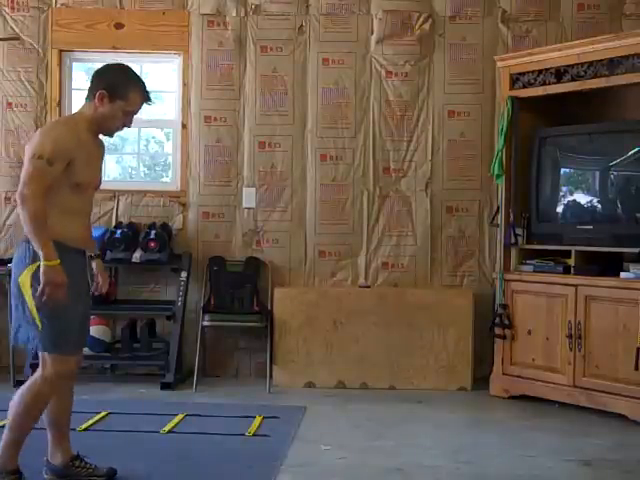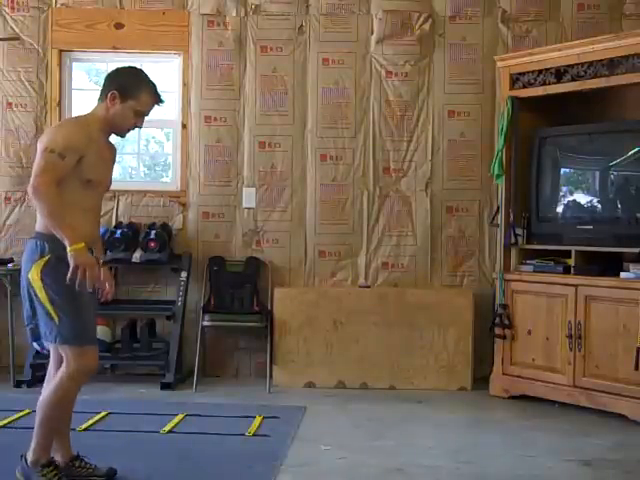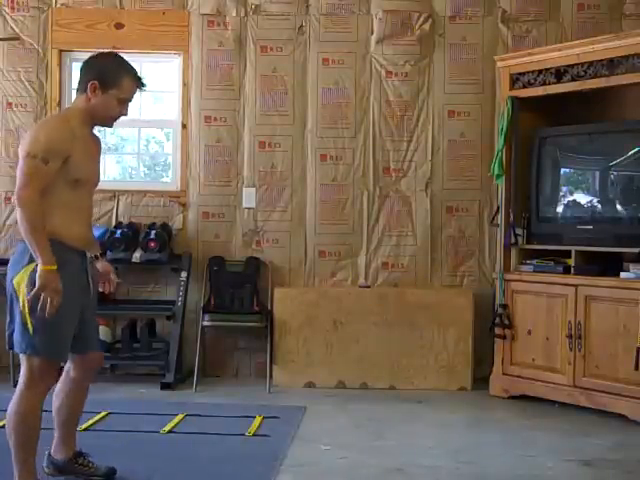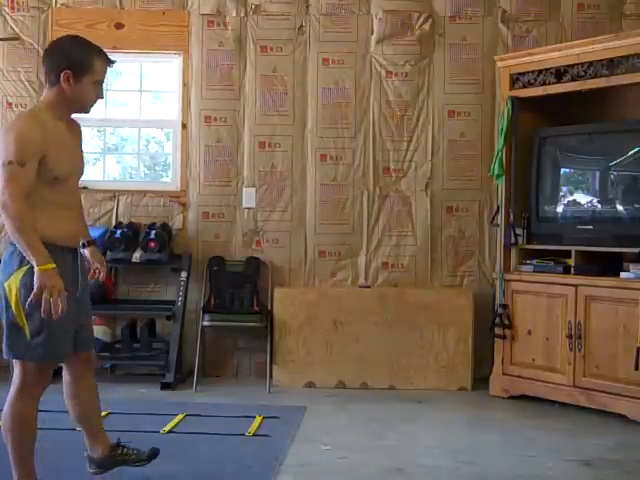
dt=0.4s
person 1, frame 1
left shoulder: (94, 145)
right shoulder: (57, 136)
left wrist: (92, 257)
right wrist: (49, 261)
left hip: (71, 265)
right hip: (44, 264)
left knee: (62, 366)
right knee: (57, 368)
person 1, frame 2
left shoulder: (107, 148)
right shoulder: (69, 134)
right elbow: (40, 188)
left wrist: (99, 263)
right wrist: (75, 248)
left hip: (79, 264)
right hip: (54, 259)
left knee: (65, 363)
right knee: (82, 362)
person 1, frame 3
left shoulder: (91, 141)
right shoulder: (51, 132)
right elbow: (25, 197)
left wrist: (97, 258)
right wrist: (45, 265)
left hip: (76, 267)
right hip: (45, 266)
left knee: (82, 363)
right knee: (38, 375)
person 1, frame 4
left shoulder: (71, 129)
left wrist: (88, 245)
right wrist: (43, 268)
left hip: (68, 262)
right hip: (36, 267)
left knee: (80, 365)
